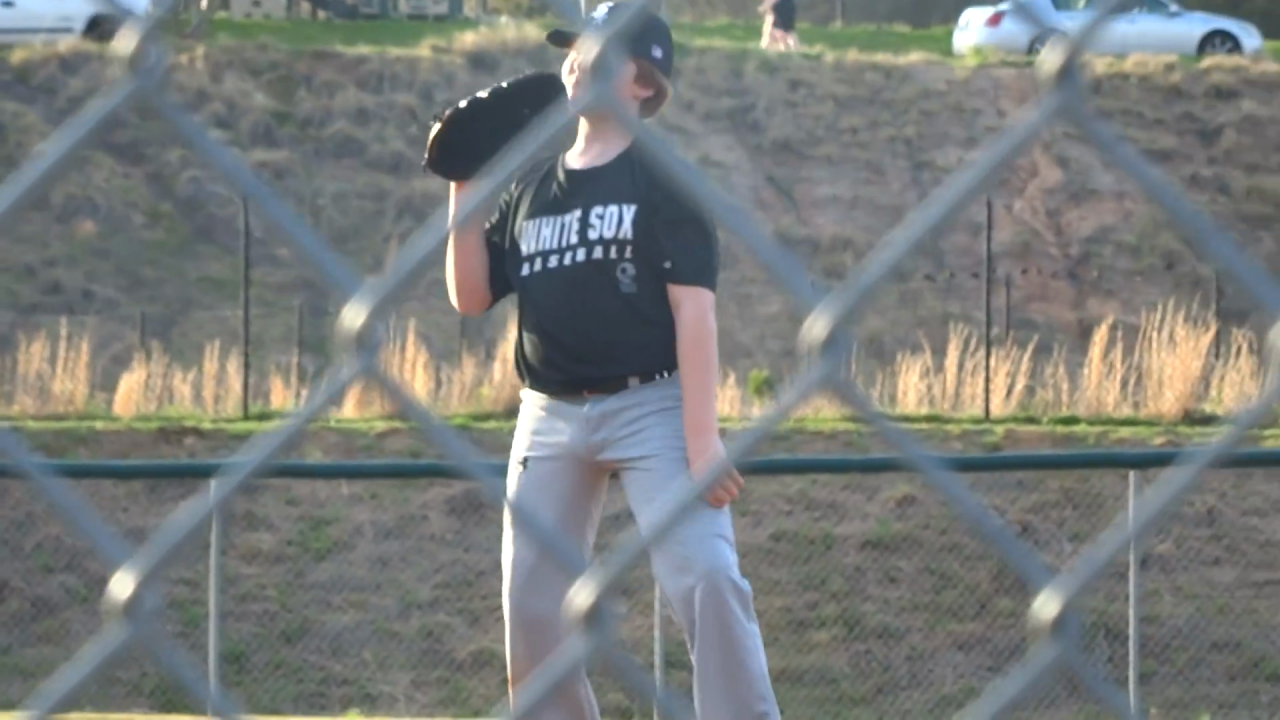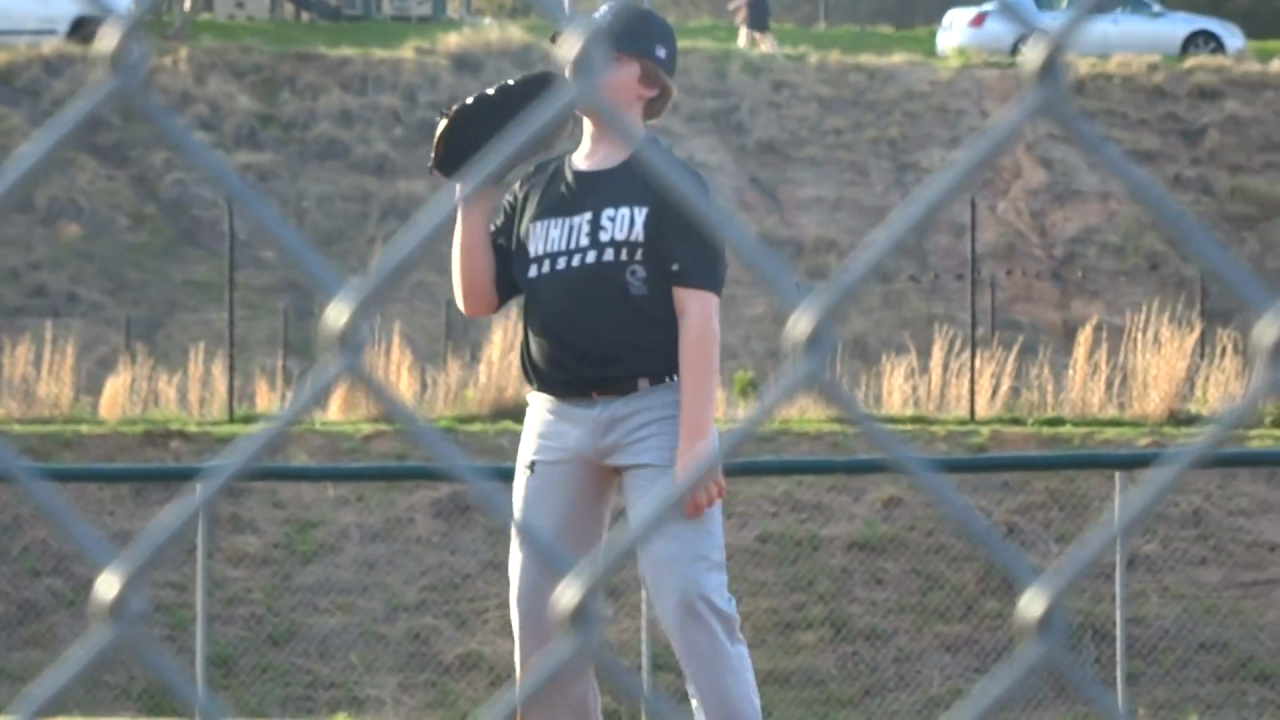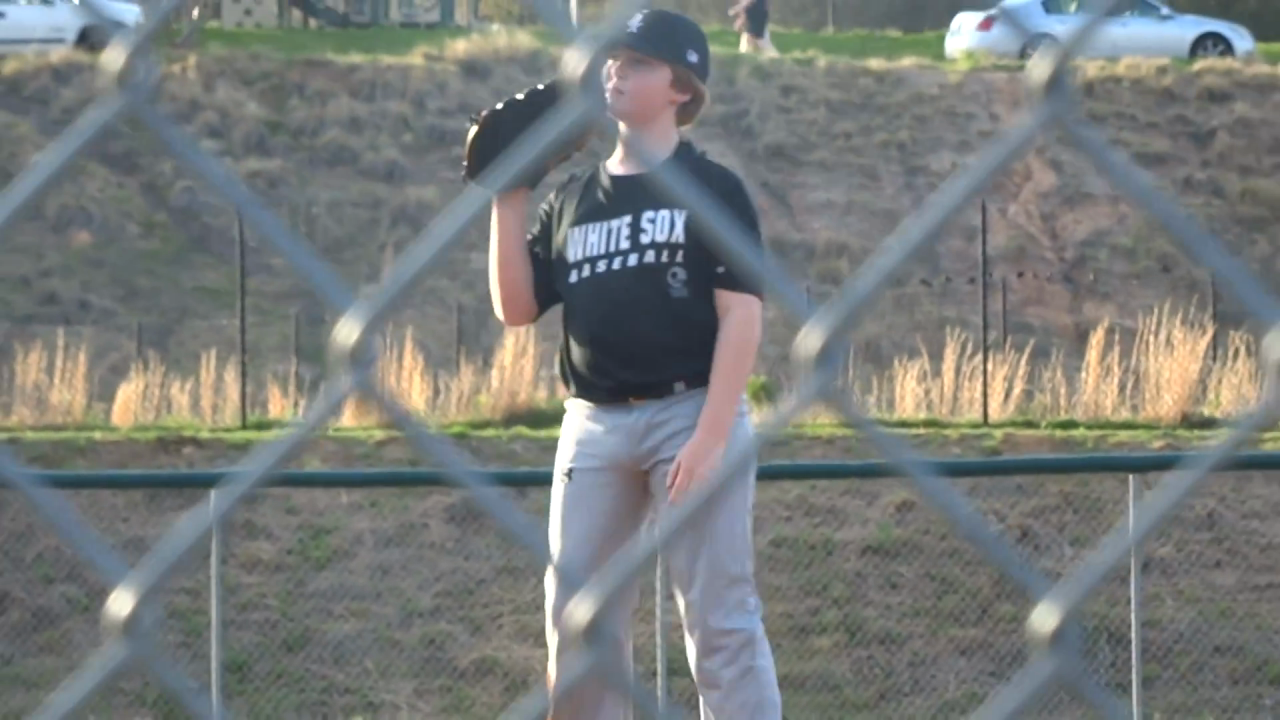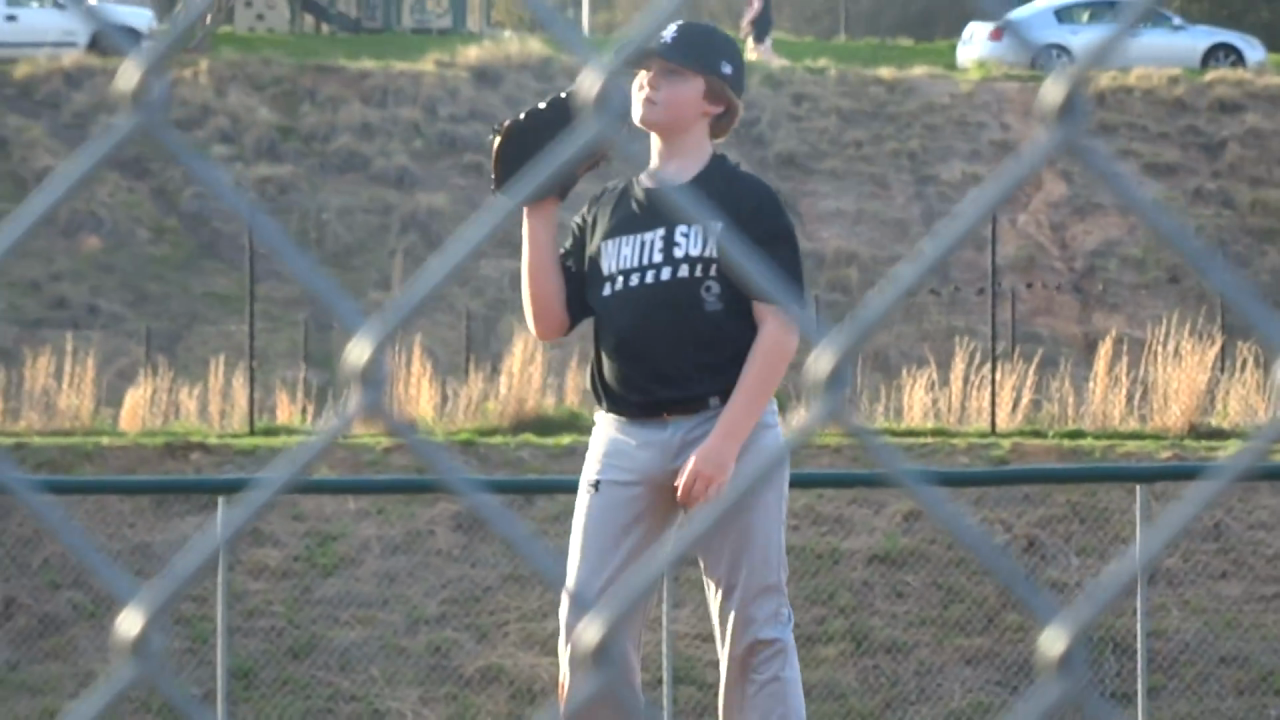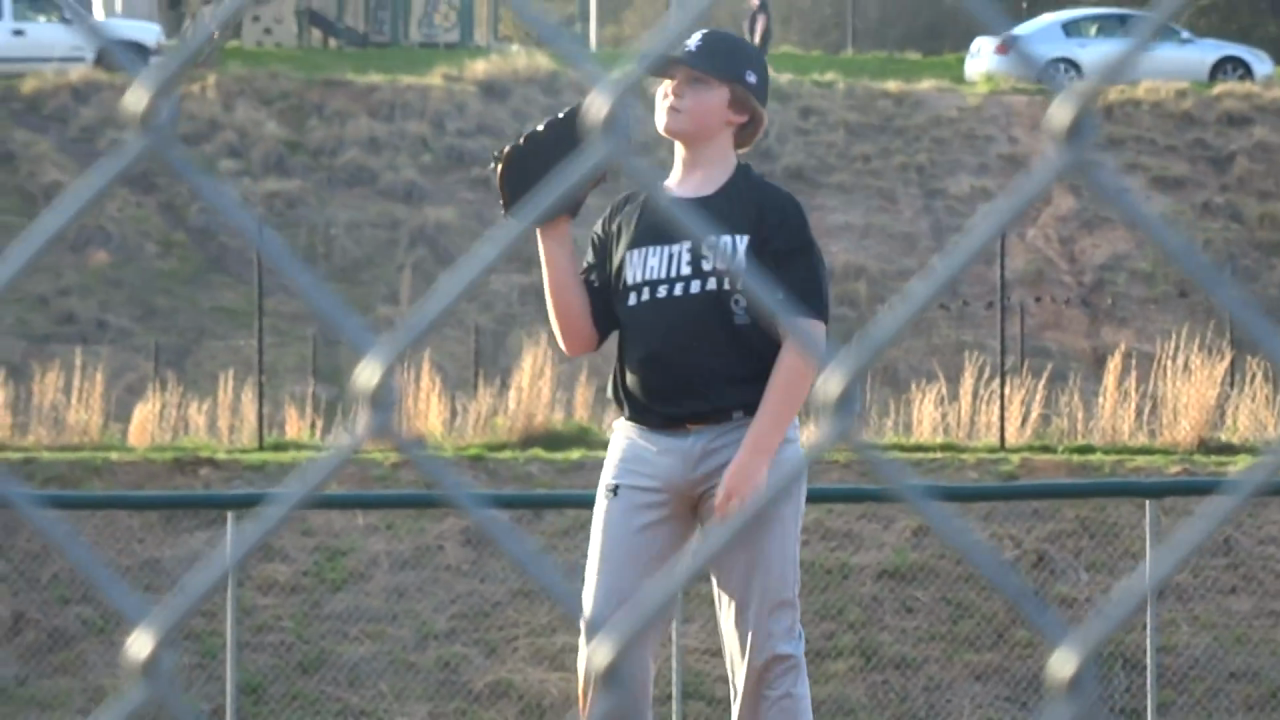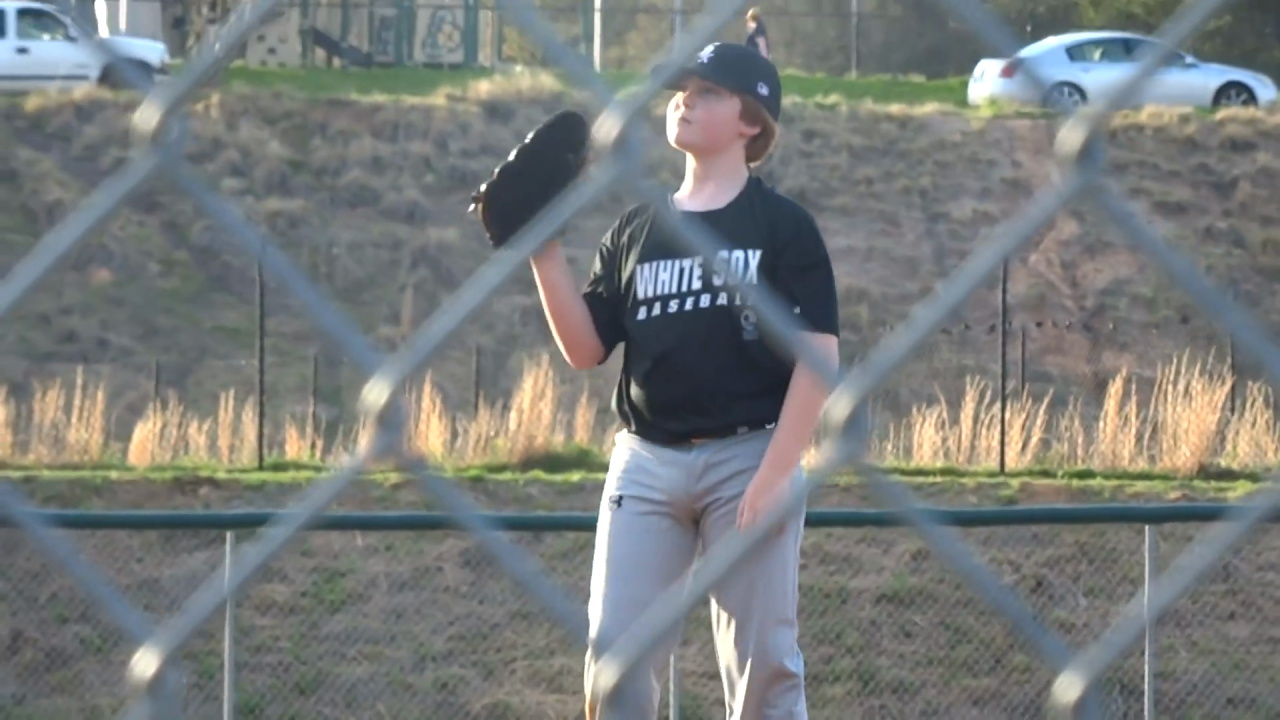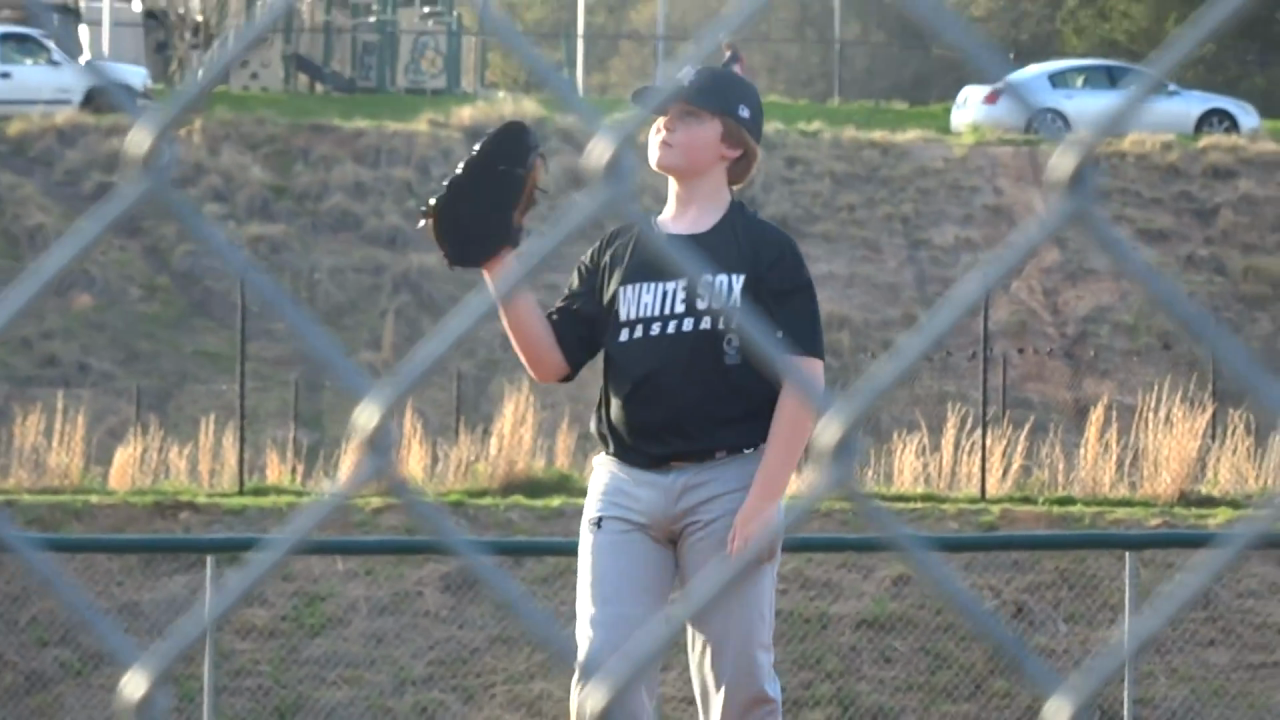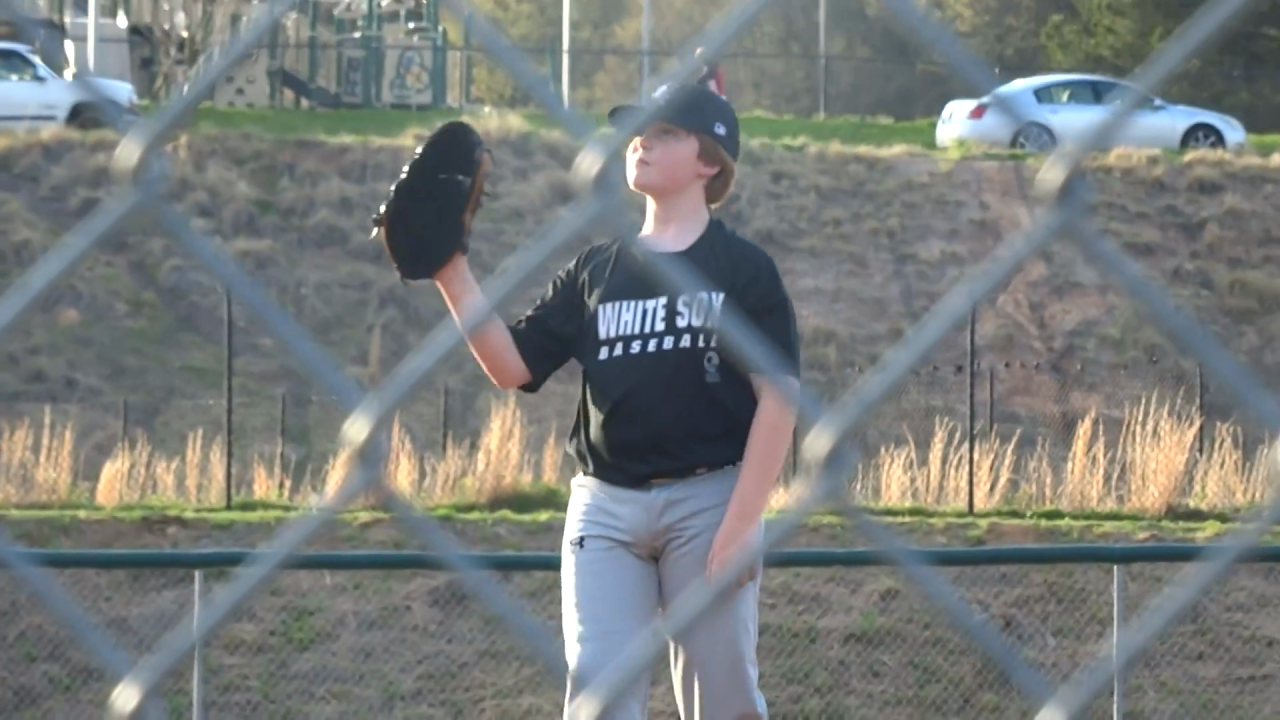
dt=0.1s
person 1, frame 1
left shoulder: (665, 182)
right shoulder: (530, 186)
left elbow: (695, 311)
right elbow: (471, 296)
left wrist: (702, 434)
right wrist: (465, 190)
left hip: (650, 409)
right hip: (548, 418)
left knee: (707, 581)
right knee: (534, 607)
person 1, frame 2
left shoulder: (672, 184)
right shoulder: (534, 187)
left elbow: (699, 314)
right elbow: (476, 299)
left wrist: (695, 438)
right wrist: (472, 192)
left hip: (653, 411)
right hip: (556, 419)
left knee: (693, 596)
right knee: (539, 611)
person 1, frame 3
left shoulder: (712, 187)
right shoulder: (571, 195)
left elbow: (743, 317)
right elbow: (515, 308)
left wrist: (709, 436)
right wrist: (507, 200)
left hip: (694, 418)
right hip: (594, 425)
left knee: (721, 616)
person 1, frame 4
left shoulder: (747, 199)
right shoulder: (603, 206)
left elbow: (780, 328)
right elbow: (549, 322)
left wrist: (726, 439)
right wrist: (537, 212)
left hip: (727, 430)
right hip: (623, 438)
left knee: (754, 625)
right knee: (587, 624)
person 1, frame 5
left shoulder: (772, 211)
right shoulder: (626, 216)
left elbow: (805, 339)
right elbow: (579, 337)
left wrist: (757, 453)
right wrist: (552, 230)
left hip: (747, 444)
right hip: (642, 451)
left knee: (763, 639)
right knee: (608, 633)
person 1, frame 6
left shoulder: (783, 224)
right shoulder: (635, 229)
left elbow: (818, 354)
right elbow: (584, 349)
left wrist: (775, 474)
right wrist: (545, 247)
left hip: (749, 457)
right hip: (645, 463)
left knee: (762, 654)
right knee: (615, 648)
person 1, frame 7
left shoulder: (768, 251)
right shoulder: (616, 253)
left elbow: (802, 380)
right elbow: (550, 360)
left wrist: (762, 505)
right wrist: (495, 262)
left hip: (729, 482)
right hip: (625, 488)
right knee: (606, 667)
person 1, frame 8
left shoulder: (744, 268)
right shoulder: (594, 269)
left elbow: (777, 398)
right elbow: (512, 369)
left wrist: (741, 526)
right wrist: (452, 271)
left hip: (707, 498)
right hip: (605, 504)
